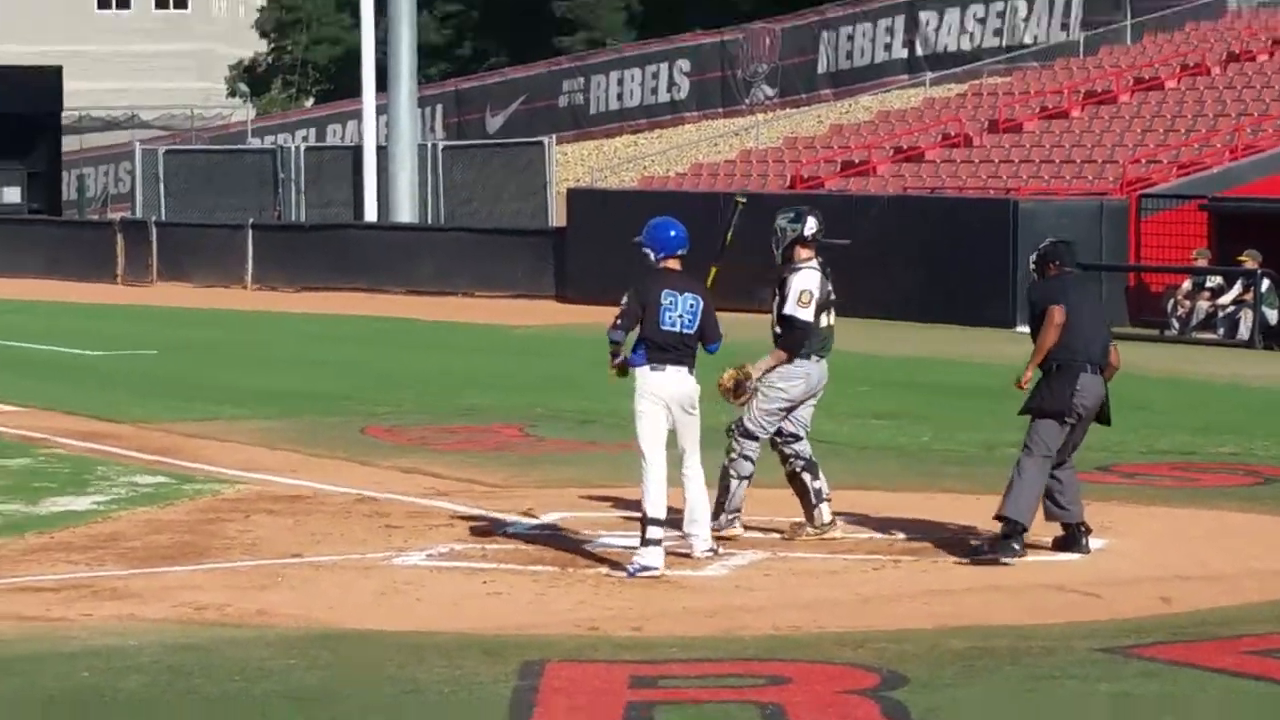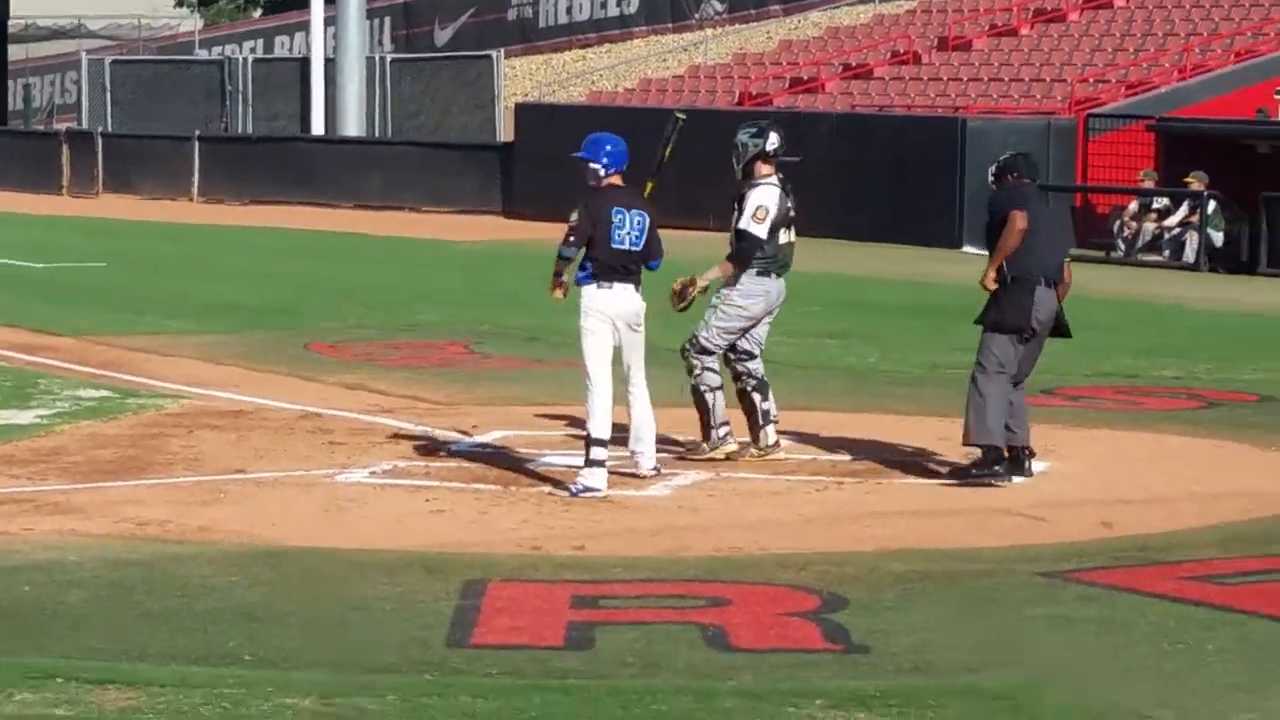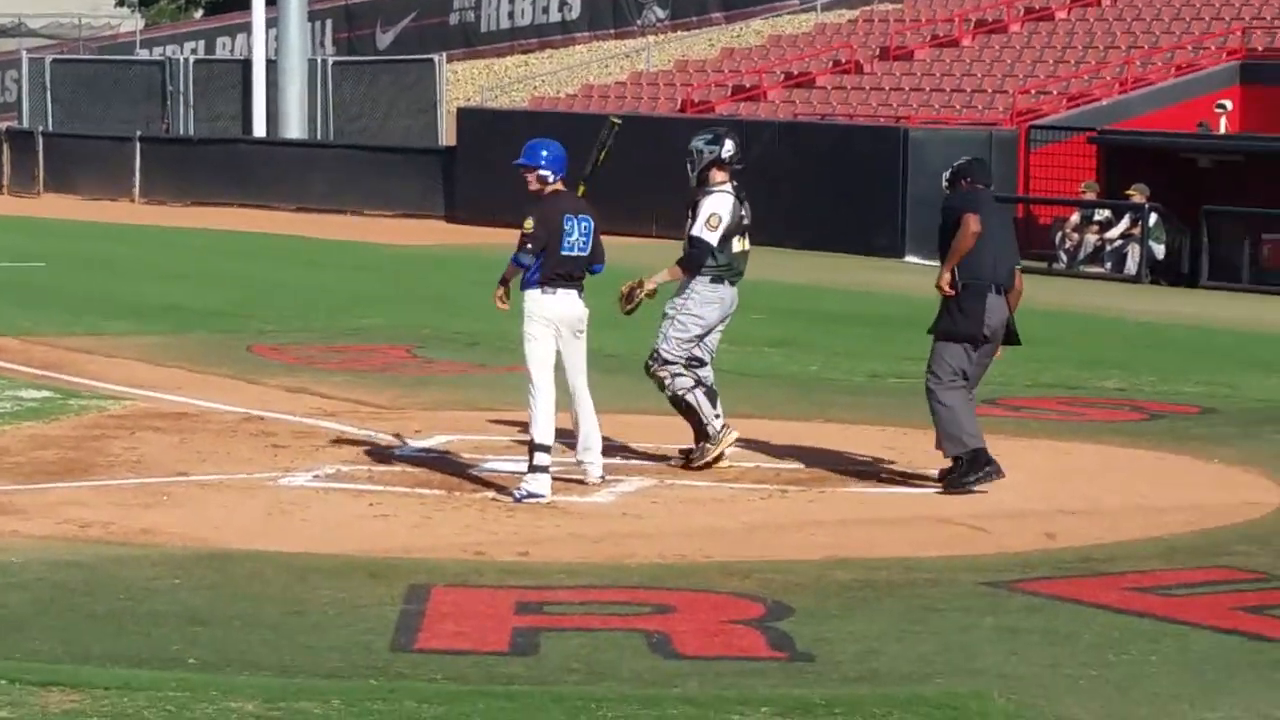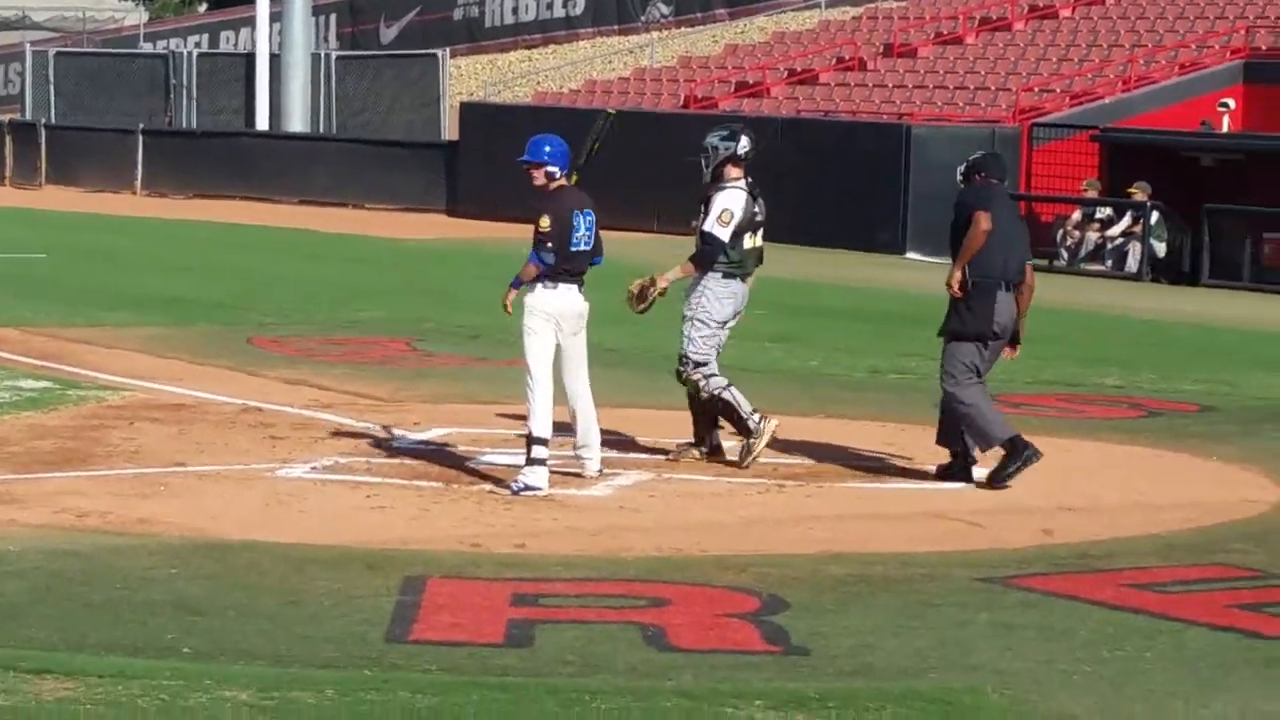
dt=0.1s
person 1, frame 1
left shoulder: (648, 284)
right shoulder: (698, 291)
left elbow: (617, 330)
right elbow: (713, 344)
left wrist: (616, 356)
left hip: (652, 379)
right hip: (685, 380)
left knee: (653, 464)
right knee: (691, 461)
left ankle: (651, 553)
right ankle: (700, 540)
person 1, frame 2
left shoulder: (595, 200)
right shoulder: (641, 205)
left elbow: (571, 246)
right elbow: (654, 260)
left wrist: (557, 274)
left hip: (599, 296)
right hip: (632, 296)
left knee: (599, 381)
right knee: (635, 378)
left ankle: (595, 473)
right ankle: (646, 458)
person 1, frame 3
left shoulder: (544, 206)
right shoulder: (585, 209)
left elbow: (527, 252)
right elbow: (597, 265)
left wrist: (504, 282)
left hip: (543, 301)
right hip: (575, 302)
left knee: (541, 387)
right knee: (578, 385)
left ankle: (539, 479)
right ankle: (592, 465)
person 1, frame 4
left shoulder: (554, 201)
right shoulder: (585, 201)
left elbow: (544, 253)
right elbow: (596, 256)
left wrist: (515, 285)
left hip: (546, 296)
right hip: (576, 296)
left knee: (539, 380)
right knee: (577, 378)
left ankle: (536, 471)
right ankle: (590, 459)
person 2, frame 1
left shoulder: (801, 277)
right shoulder: (817, 273)
left elbow: (795, 336)
left wrist: (758, 367)
right wrist: (782, 281)
left hip: (793, 369)
right hip: (815, 369)
left knee: (744, 435)
right knee: (792, 443)
left ankle: (726, 517)
right ankle: (821, 519)
person 2, frame 2
left shoulder: (759, 193)
right shoulder: (779, 190)
left elbow: (745, 251)
left wrist: (706, 277)
left hip: (749, 285)
right hip: (773, 285)
left knee: (699, 351)
right knee: (746, 360)
left ankle: (718, 436)
right ankle: (765, 439)
person 2, frame 3
left shoulder: (713, 201)
right shoulder: (736, 198)
left elbow: (696, 258)
right elbow: (728, 247)
left wrist: (655, 280)
left hip: (702, 292)
right hip: (725, 292)
left knee: (663, 363)
right knee: (696, 366)
left ankle: (714, 431)
right ankle: (708, 444)
person 2, frame 4
left shoulder: (727, 197)
right shoulder: (751, 196)
left elbow: (708, 253)
right elbow: (756, 254)
left wrist: (668, 277)
left hip: (714, 287)
right hip: (735, 287)
left knee: (695, 367)
right knee: (696, 363)
left ankle: (754, 427)
right ankle: (706, 442)
person 3, frame 1
left shoulder: (1046, 285)
right shoulder: (1092, 298)
left elbow: (1056, 318)
right elbow: (1113, 360)
left wrist: (1031, 365)
left hip: (1064, 383)
right hip: (1094, 387)
left knee: (1034, 457)
right knee: (1059, 460)
left ankle: (1012, 535)
right ankle: (1075, 531)
person 3, frame 2
left shoulder: (1007, 195)
right shoulder: (1047, 210)
left elbow: (1018, 223)
right elbow: (1065, 278)
left wrist: (991, 267)
right wrist: (1047, 313)
left hip: (1018, 297)
right hip: (1046, 302)
left knee: (990, 375)
right knee: (1012, 380)
left ankle: (993, 456)
right ankle: (1018, 454)
person 3, frame 3
left shoulder: (962, 199)
right shoulder: (1003, 218)
left elbow: (971, 227)
right elbow: (1016, 285)
left wrist: (946, 268)
right wrist: (1001, 327)
left hip: (969, 304)
right hip: (997, 309)
left knee: (942, 383)
right knee: (960, 388)
left ankle: (976, 460)
right ankle: (964, 464)
person 3, frame 4
left shoulder: (974, 194)
right shoulder: (1015, 214)
left elbow: (982, 225)
right elbow: (1027, 280)
left wrist: (957, 267)
right wrist: (1016, 328)
left hip: (978, 302)
right hip: (1005, 305)
left knee: (957, 383)
right knee: (966, 381)
left ankle: (1016, 446)
right ankle: (960, 460)
